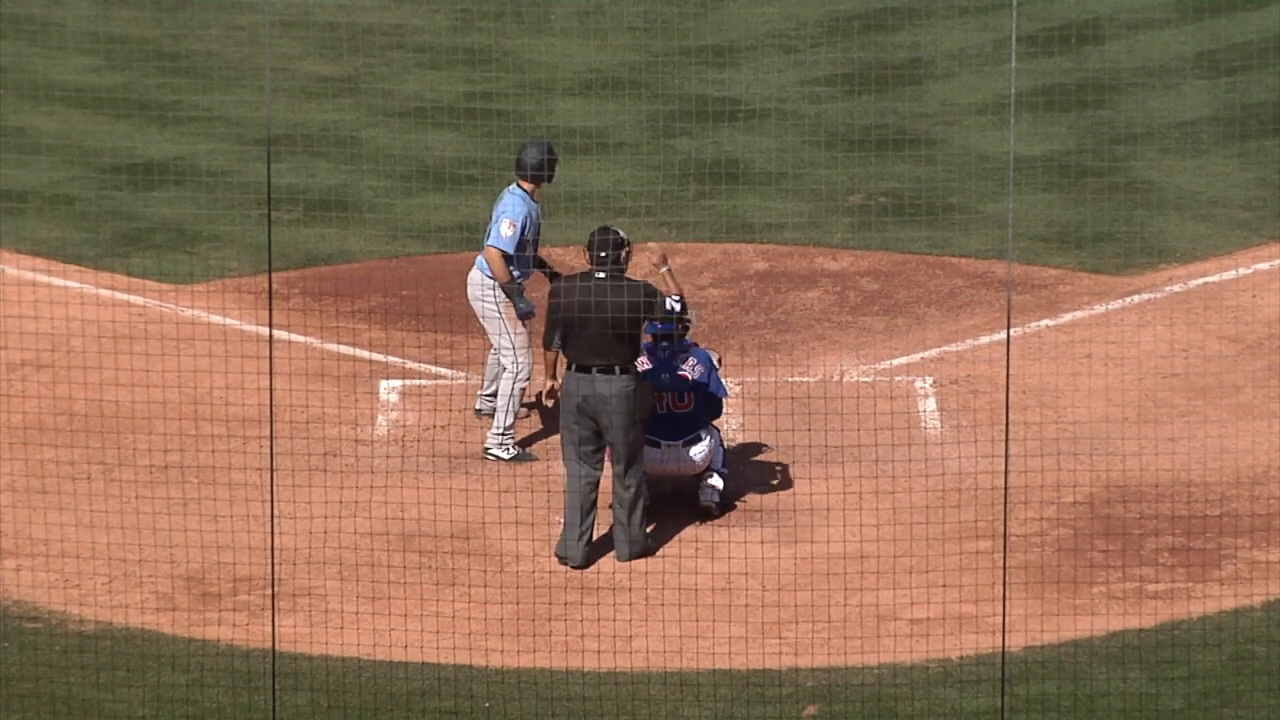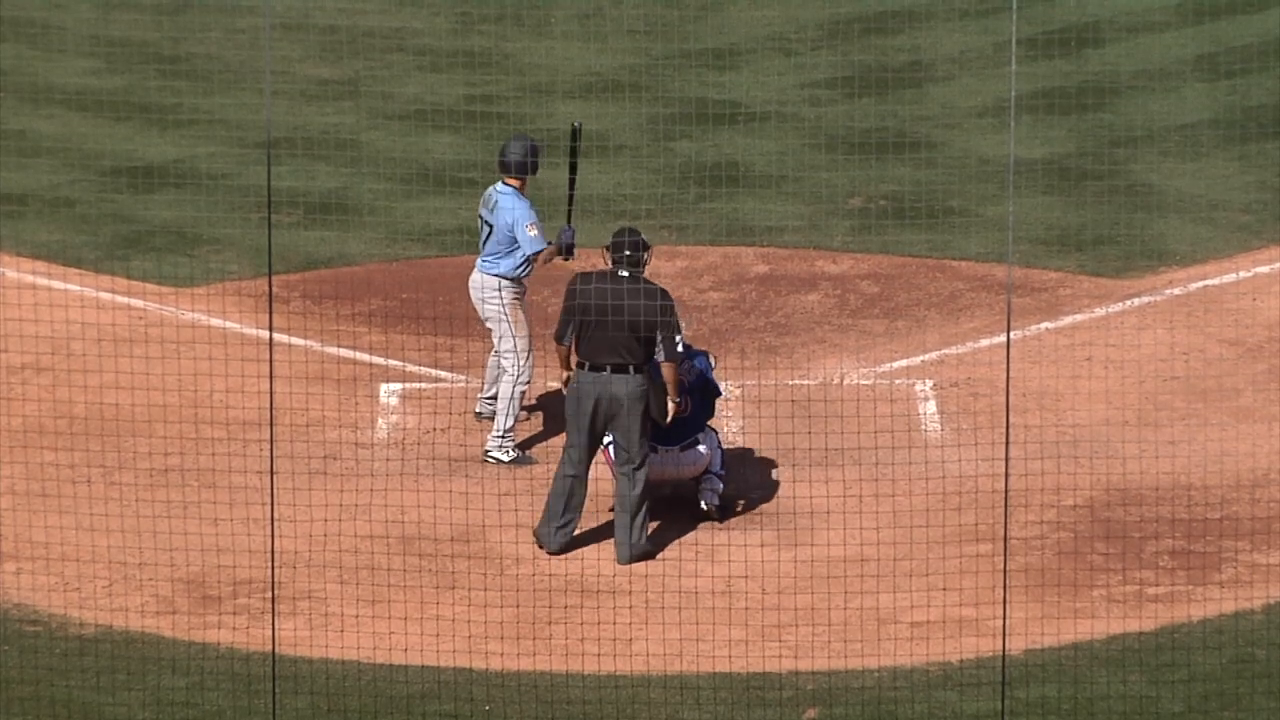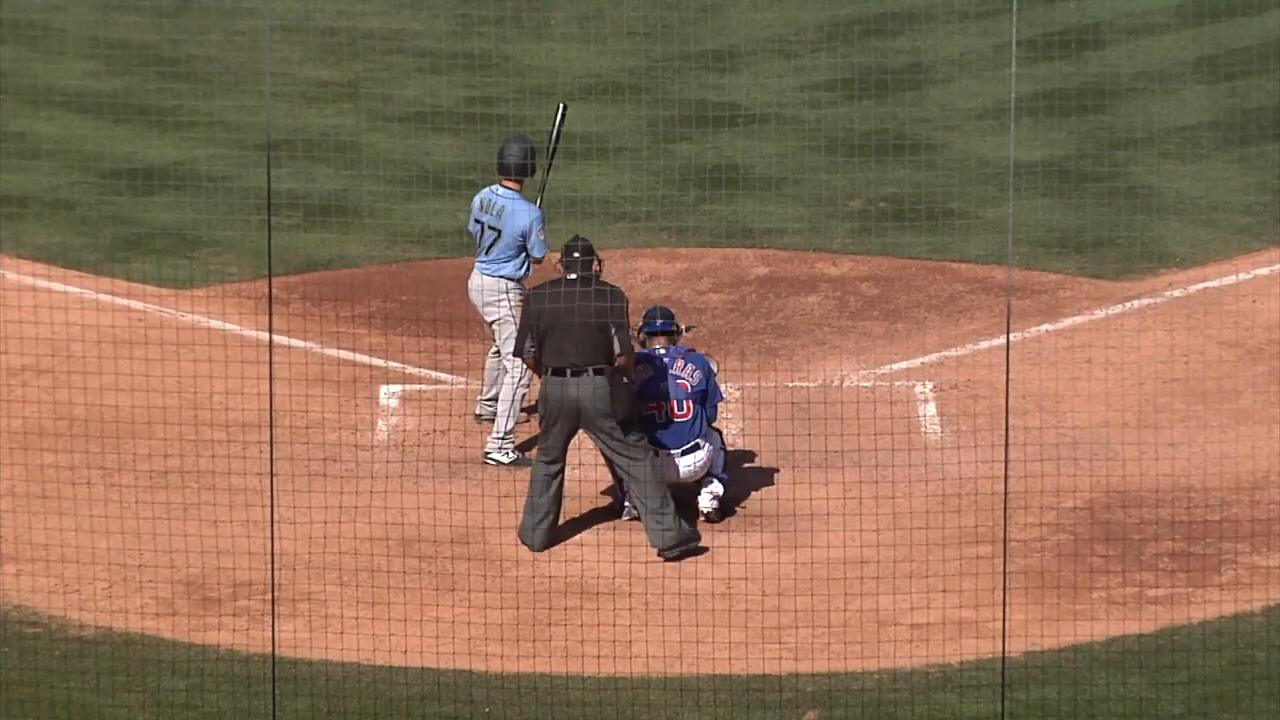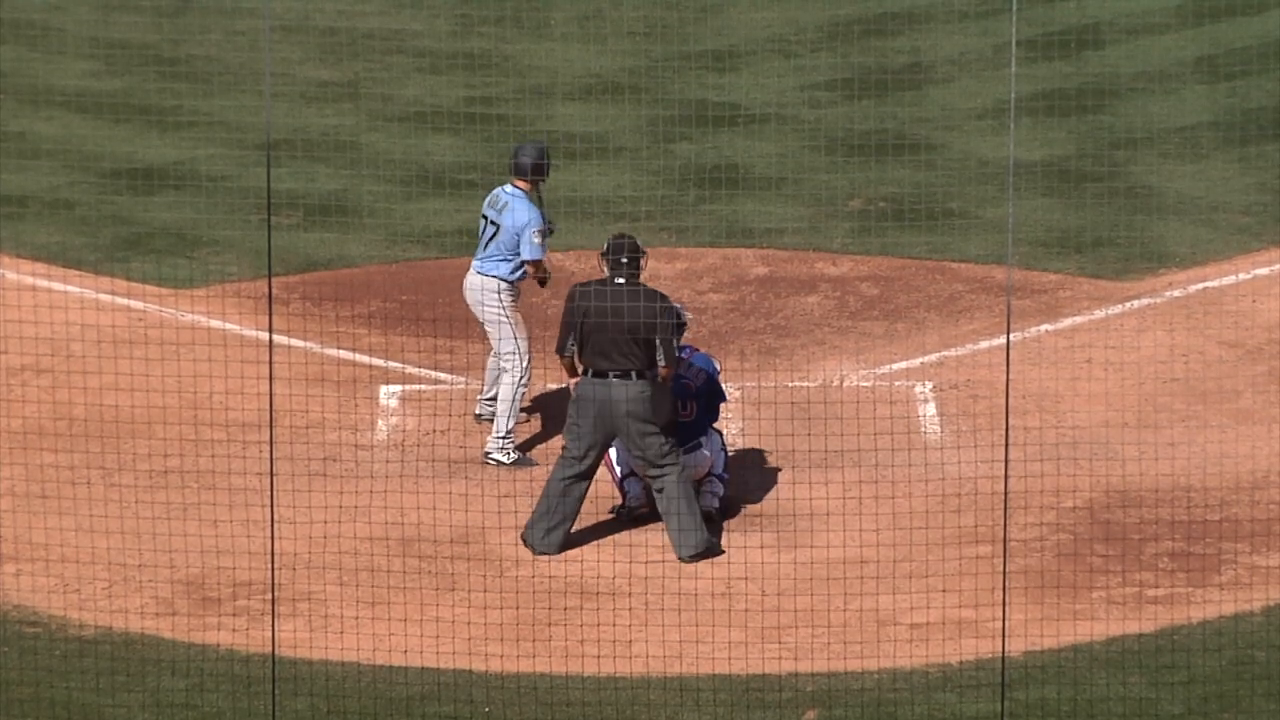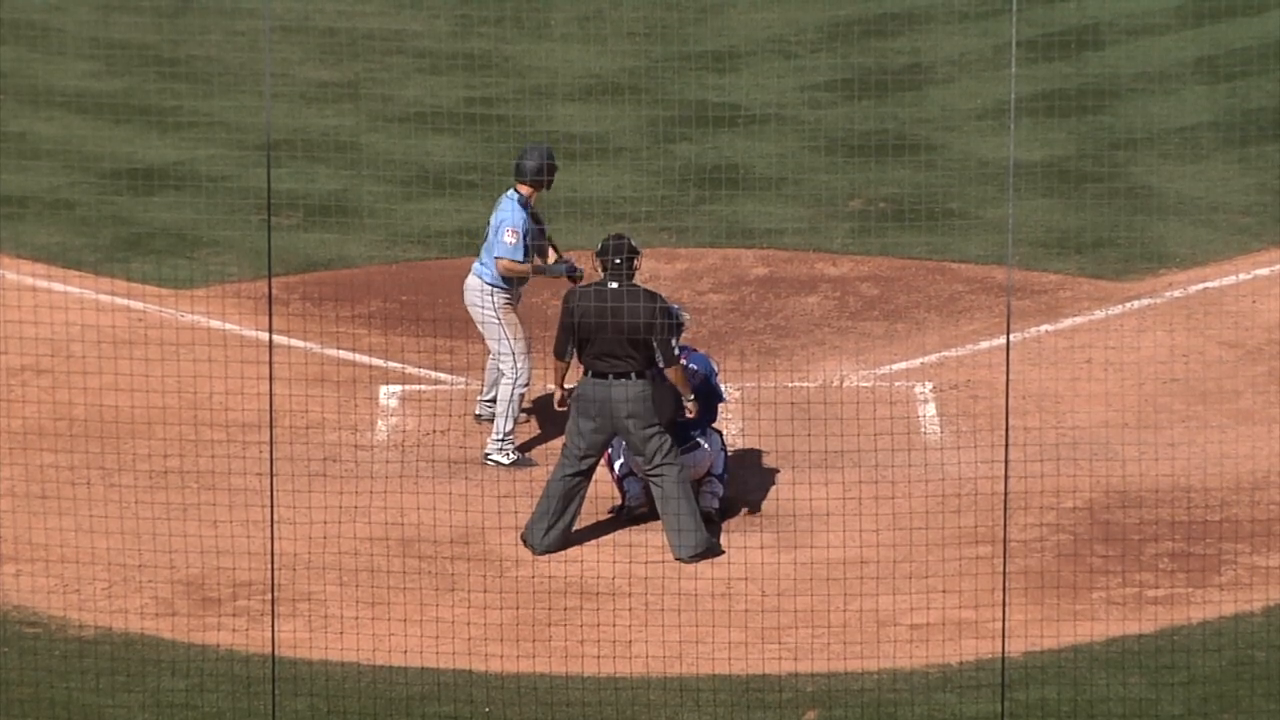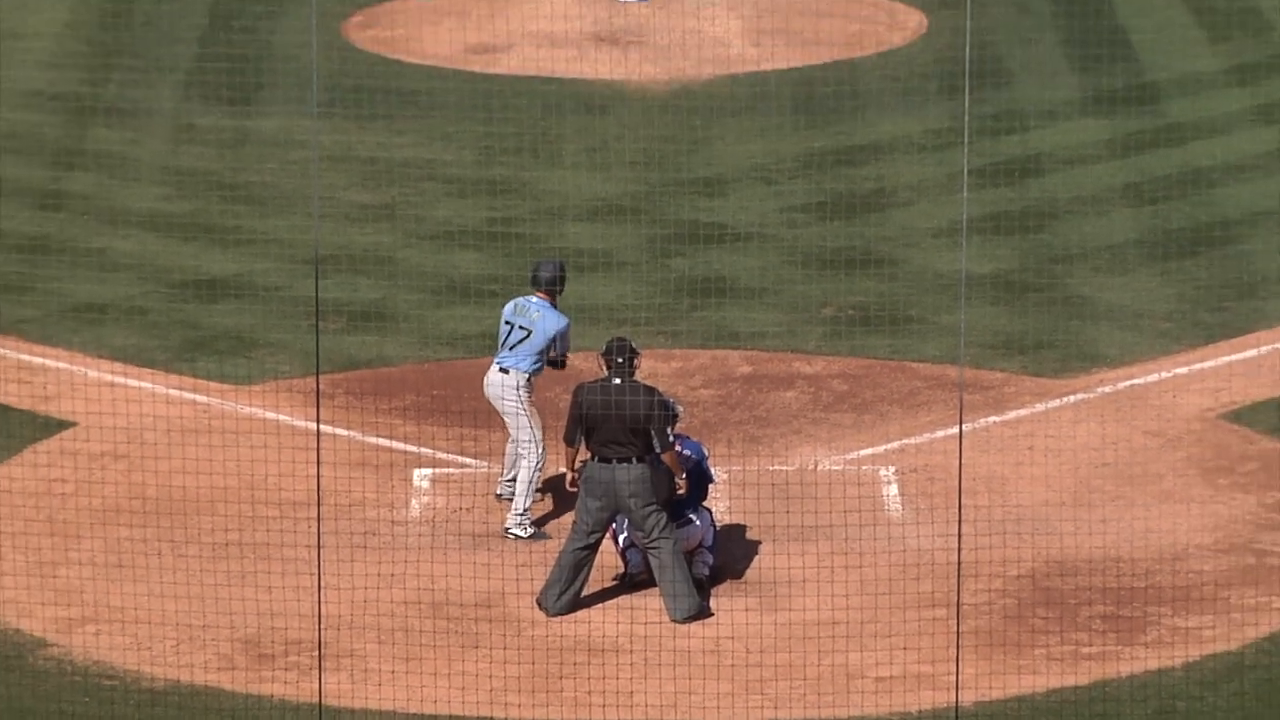
dt=0.7s
person 1, frame 1
left shoulder: (563, 288)
right shoulder: (637, 292)
left elbow: (552, 343)
right elbow: (676, 304)
left wrist: (550, 379)
right wrist: (663, 267)
left hip: (577, 385)
right hip: (620, 386)
left knee: (580, 470)
right knee: (627, 469)
left ankle: (574, 548)
right ankle: (630, 542)
person 1, frame 2
left shoulder: (582, 284)
right shoulder: (657, 297)
left elbow: (563, 338)
right elbow: (668, 356)
left wrist: (566, 370)
right wrist: (672, 396)
left hip: (587, 381)
right hip: (631, 386)
left knee: (574, 460)
right knee: (632, 467)
left ankle: (554, 534)
right ankle: (631, 545)
person 1, frame 3
left shoulder: (538, 296)
right shoulder: (611, 295)
left elbow: (527, 352)
right elbow: (623, 354)
right wrist: (620, 375)
left hip: (555, 389)
right hip: (600, 389)
left knee: (548, 460)
right knee: (637, 460)
left ankle: (536, 532)
right ankle: (670, 536)
person 1, frame 4
left shoulder: (580, 295)
right shoulder: (657, 302)
left elbow: (565, 350)
right elbow: (666, 364)
left wrist: (573, 376)
right wrist: (659, 388)
left hip: (592, 391)
right hip: (639, 393)
left knee: (572, 466)
right knee: (665, 468)
left ankle: (543, 537)
right ankle: (692, 543)
person 1, frame 5
left shoulder: (576, 298)
right shoulder: (653, 303)
left elbow: (563, 353)
right elbow: (668, 362)
left wrist: (559, 387)
right wrist: (687, 396)
left hip: (592, 392)
right hip: (639, 393)
left knee: (572, 466)
right knee: (664, 469)
left ankle: (542, 536)
right ankle: (692, 544)
person 1, frame 6
left shoulder: (584, 393)
right shoulder: (651, 397)
left elbow: (572, 440)
right elbow: (664, 447)
left wrist: (570, 469)
right wrist: (679, 476)
left hip: (597, 474)
right hip: (638, 476)
left knee: (580, 540)
right knee: (661, 541)
left ankle: (555, 601)
right ankle: (685, 606)
person 2, frame 1
left shoulder: (517, 196)
right shoulder: (519, 207)
right elbow: (493, 253)
left wrist: (546, 269)
right wrist: (517, 297)
left hip: (485, 282)
right hip: (493, 289)
left knee: (505, 345)
right knee: (518, 362)
left ankle: (488, 401)
right ankle: (499, 443)
person 2, frame 2
left shoulder: (492, 194)
right shoulder: (520, 208)
right elbow: (542, 256)
left wrist: (554, 245)
right wrist: (563, 241)
left hip: (484, 278)
right hip: (501, 288)
left knee: (505, 347)
right knee: (518, 364)
left ankle: (488, 405)
right ankle: (499, 445)
person 2, frame 3
left shoulder: (482, 198)
right shoulder: (529, 213)
right elbow: (538, 257)
left hip: (480, 280)
right hip: (504, 289)
left knee: (501, 347)
right knee: (519, 366)
left ankle: (488, 406)
right ankle: (499, 447)
person 2, frame 4
left shoulder: (496, 195)
right shoulder: (529, 213)
right elbow: (533, 266)
left wrist: (537, 235)
right wrist: (544, 274)
left hip: (476, 281)
right hip: (496, 290)
left knee: (503, 349)
right knee: (518, 365)
left ankle: (488, 406)
right ankle: (499, 446)
person 2, frame 5
left shoulder: (522, 204)
right shoulder: (515, 212)
left elbow: (541, 244)
right elbow: (505, 265)
left wrist: (562, 264)
right wrist: (550, 269)
left hip: (485, 288)
right hip: (491, 294)
left knee: (502, 351)
right knee: (517, 368)
left ankle: (488, 407)
right ankle: (499, 448)
person 2, frame 6
left shoulder: (512, 305)
right shoulder: (558, 321)
right elbow: (559, 357)
right wrist: (552, 358)
left hip: (495, 377)
right hip: (514, 385)
left knee: (519, 435)
right knee: (534, 452)
left ankle: (508, 487)
right ankle: (518, 522)
person 3, frame 1
left shoulder: (635, 358)
right shoulder: (703, 358)
right elbow: (715, 411)
left hip: (647, 457)
right hip: (696, 457)
right knee: (712, 433)
right ankle: (711, 495)
person 3, frame 2
right shoulder: (698, 360)
right elbow: (708, 412)
right hip: (693, 461)
left knee: (611, 435)
right knee: (709, 436)
right ankle: (710, 499)
person 3, frame 3
left shoulder: (632, 365)
right shoulder: (700, 362)
right elbow: (710, 415)
right hip: (695, 464)
right knee: (713, 436)
right ankle: (710, 498)
person 3, frame 4
right shoulder: (703, 362)
right elbow: (712, 416)
right hip: (696, 463)
right knee: (714, 438)
left ankle: (635, 498)
right ankle: (710, 499)
person 3, frame 5
right shoulder: (703, 362)
right elbow: (711, 416)
right hip: (694, 462)
left knee: (616, 437)
right knee: (714, 439)
left ankle: (635, 498)
right ankle: (710, 500)
person 3, frame 6
right shoulder: (695, 448)
right elbow: (702, 495)
right hip: (687, 534)
left knee: (620, 517)
right knee: (705, 517)
left ankle: (636, 568)
right ankle: (701, 569)
